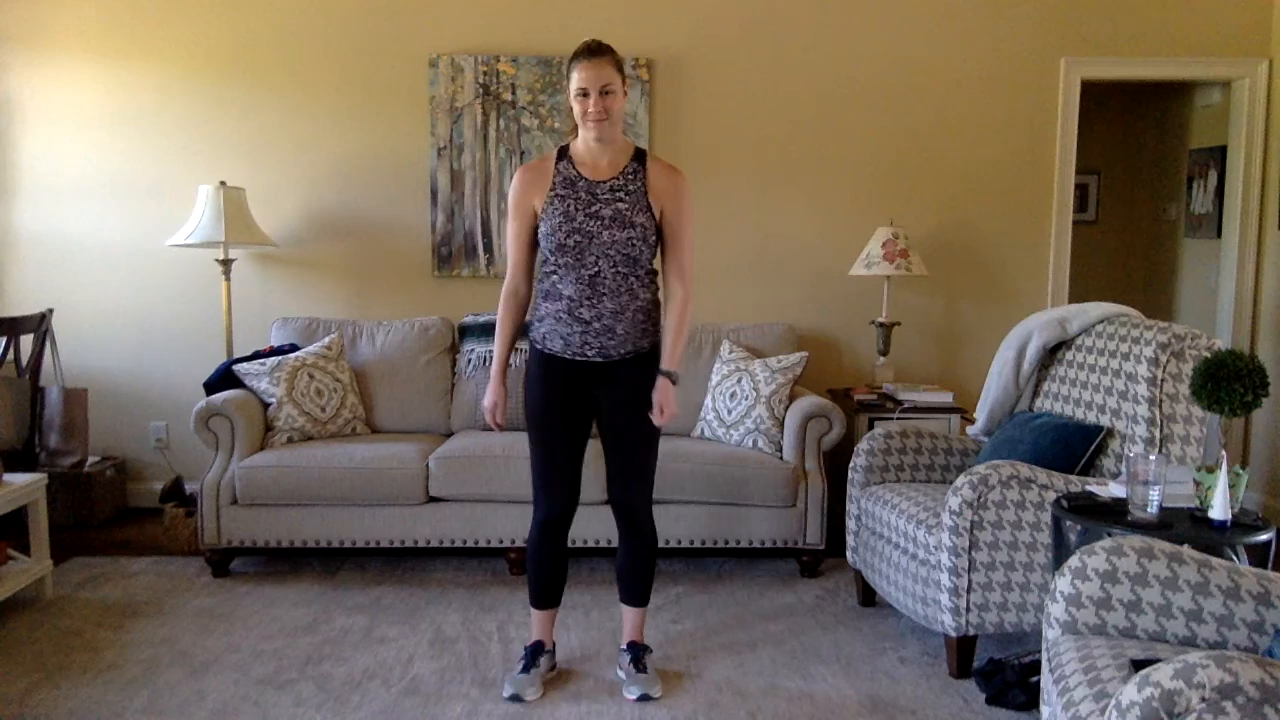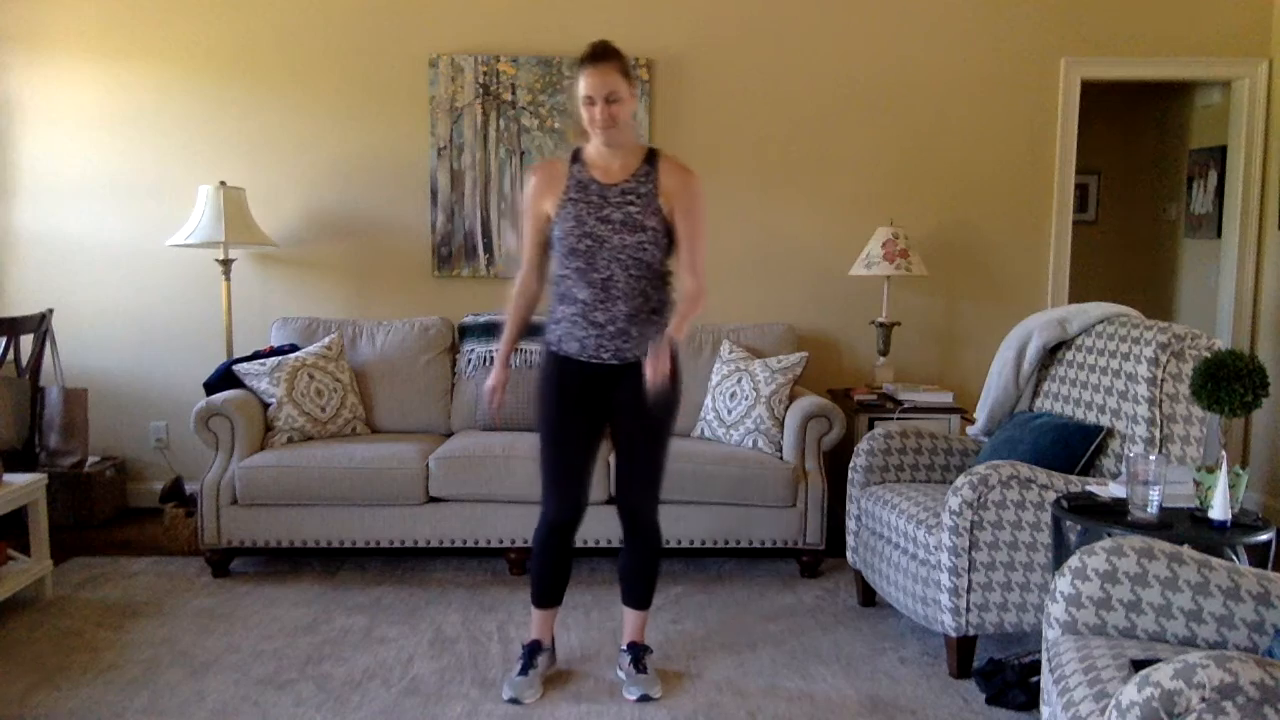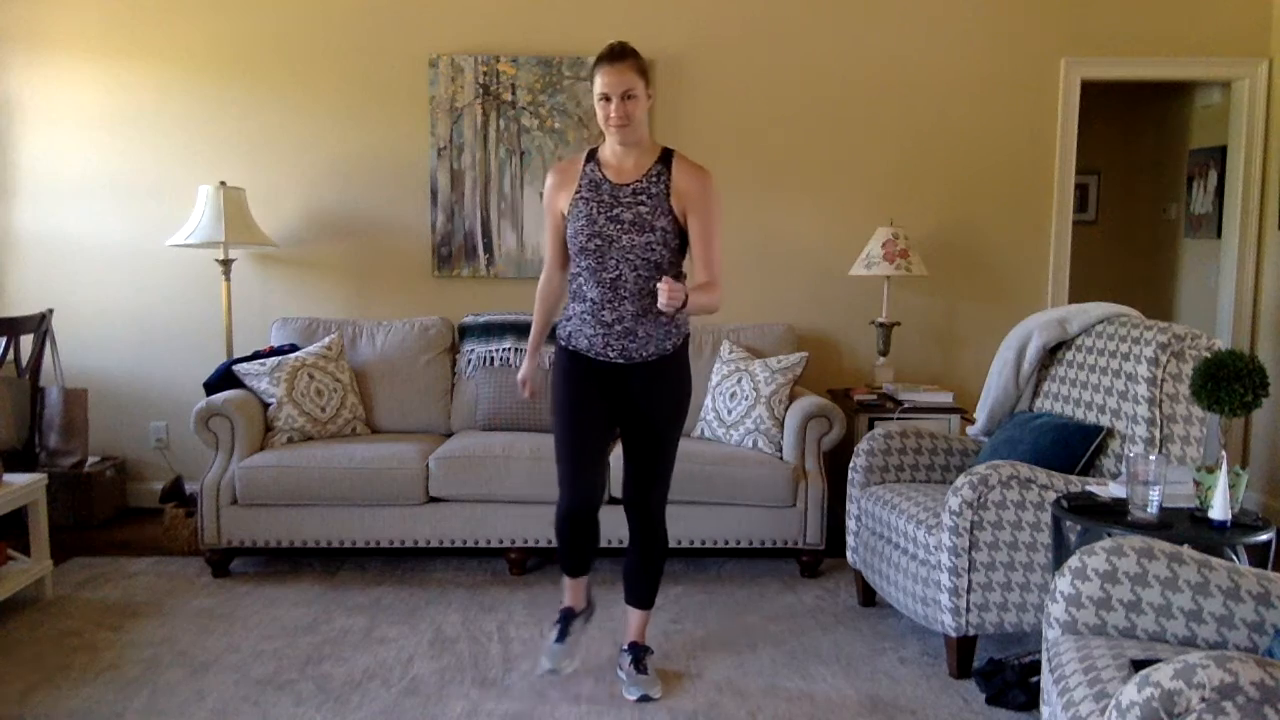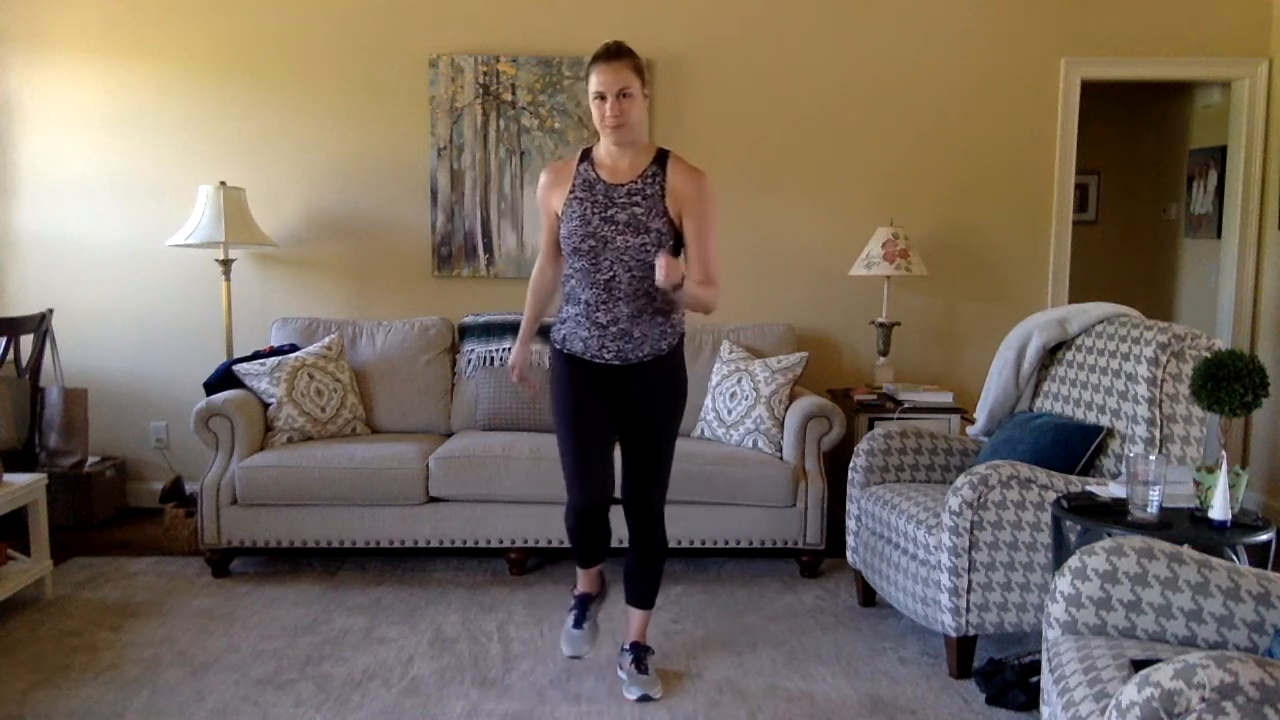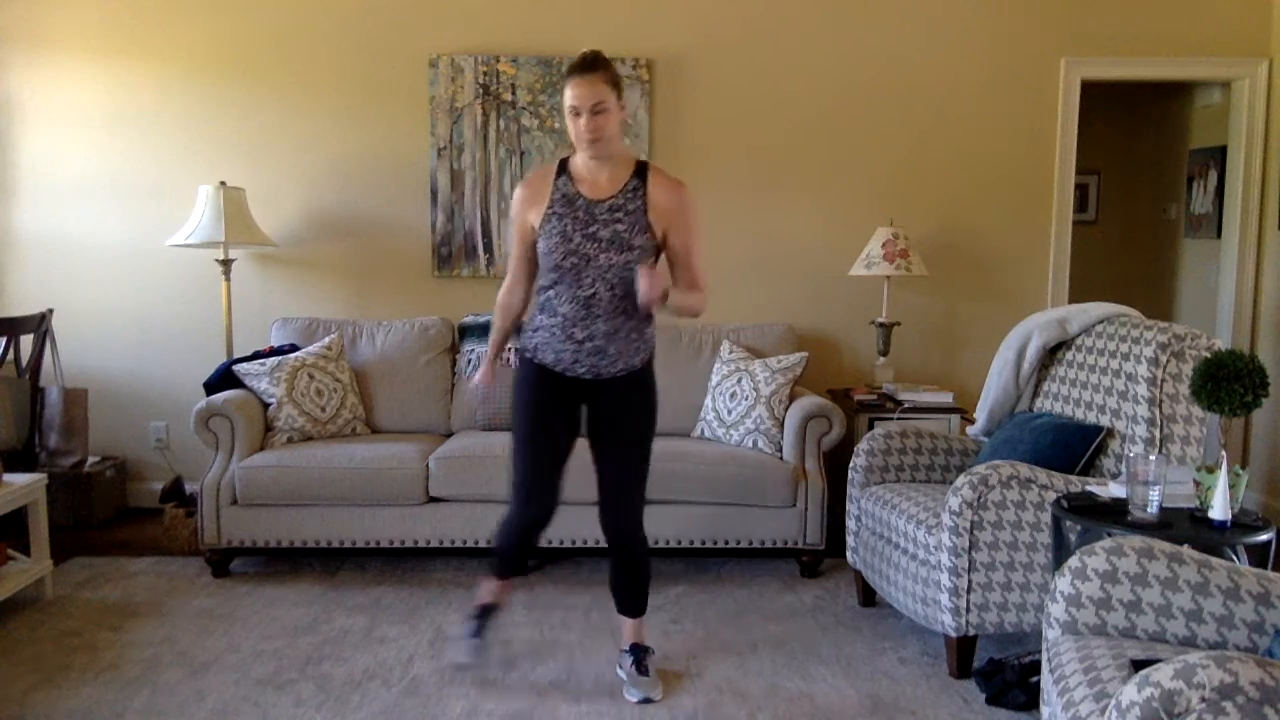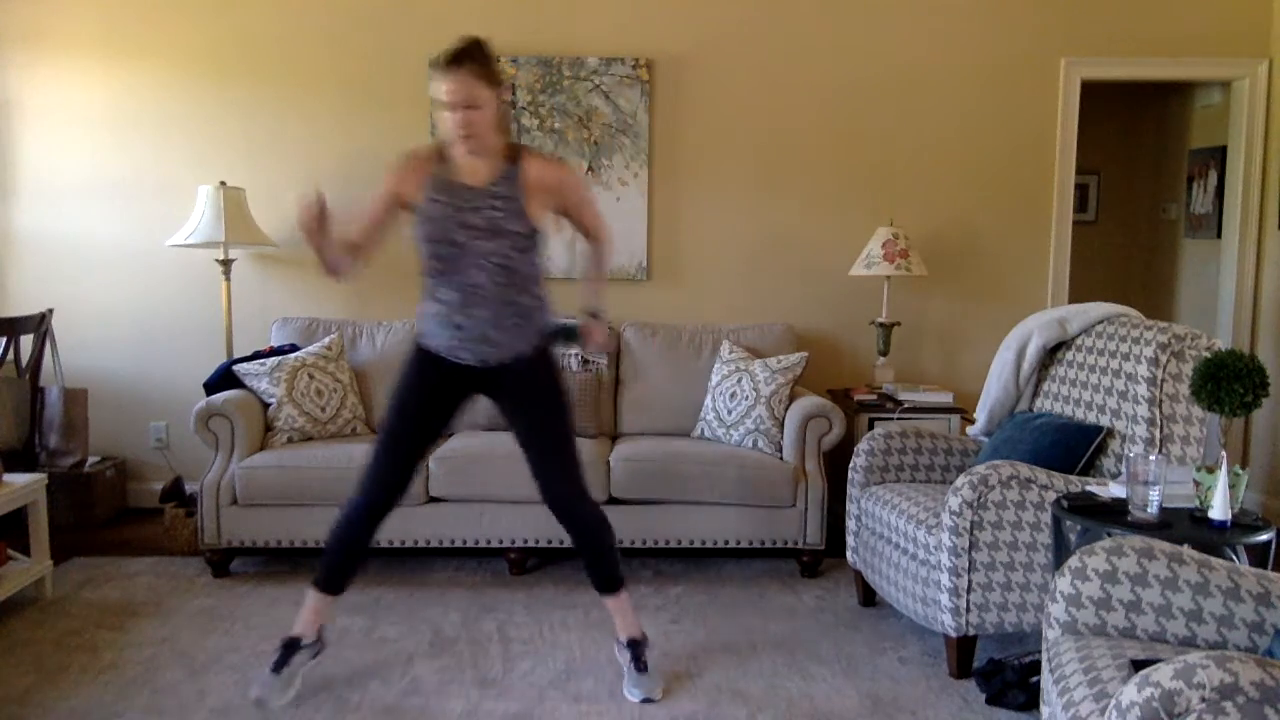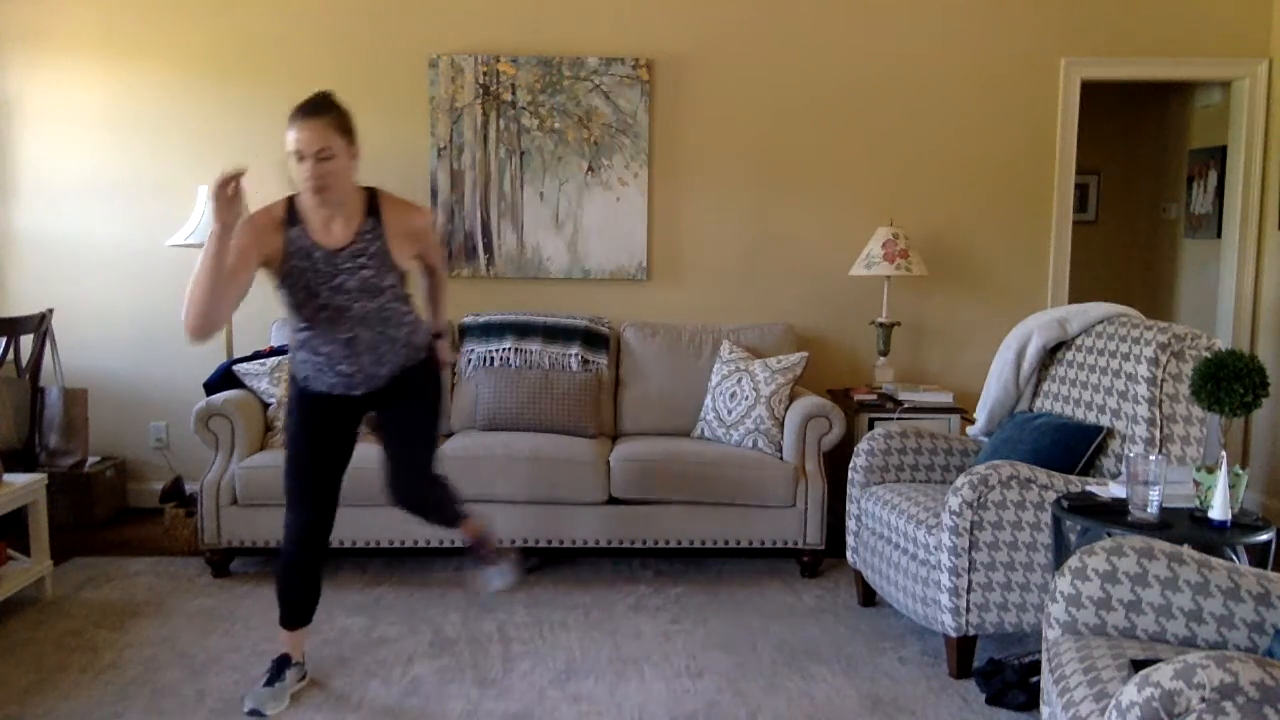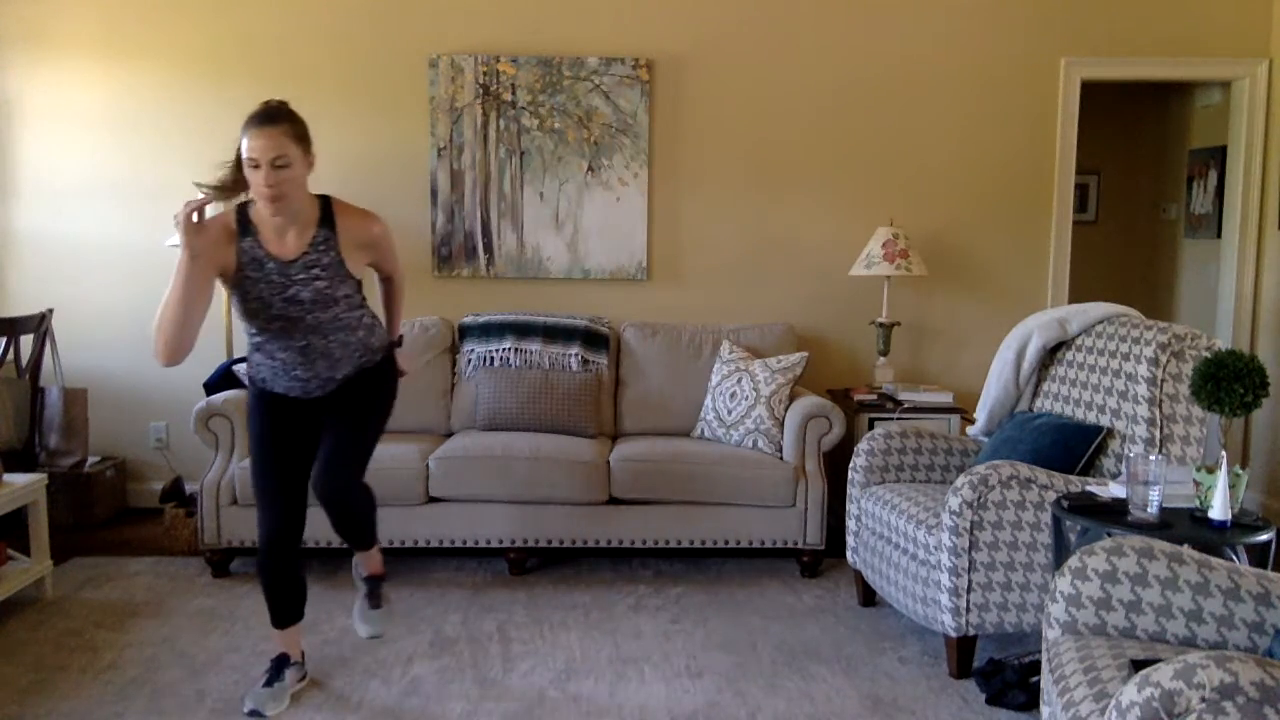
dt=0.3s
person 1, frame 1
left shoulder: (663, 180)
right shoulder: (533, 178)
left elbow: (679, 286)
right elbow: (516, 281)
left wrist: (667, 374)
right wrist: (497, 372)
left hip: (632, 368)
right hip: (555, 365)
left knee: (633, 506)
right knee: (551, 508)
left ankle: (634, 646)
right ankle: (540, 645)
person 1, frame 2
left shoulder: (674, 179)
right shoulder: (547, 181)
left elbow: (693, 285)
right elbow: (529, 277)
left wrist: (667, 343)
right wrist: (502, 358)
left hip: (644, 368)
right hip: (569, 365)
left knee: (638, 508)
right knee: (560, 508)
left ankle: (633, 647)
right ankle: (539, 644)
person 1, frame 3
left shoulder: (689, 180)
right shoulder: (564, 179)
left elbow: (712, 291)
left wrist: (680, 298)
right wrist: (531, 351)
left hip: (658, 367)
right hip: (581, 360)
left knee: (646, 507)
right knee: (577, 497)
left ankle: (635, 645)
right ankle: (573, 604)
person 1, frame 4
left shoulder: (684, 181)
right shoulder: (558, 178)
left elbow: (709, 295)
left wrist: (679, 281)
right wrist: (523, 339)
left hip: (654, 367)
right hip: (577, 361)
left knee: (645, 506)
right knee: (587, 495)
left ankle: (636, 645)
right ankle: (587, 588)
person 1, frame 5
left shoulder: (664, 194)
right shoulder: (534, 195)
left elbow: (694, 298)
right elbow: (516, 282)
left wrist: (662, 292)
right wrist: (487, 359)
left hip: (627, 379)
right hip: (547, 371)
left knee: (622, 521)
right knee: (532, 506)
left ankle: (633, 647)
right ankle: (491, 597)
person 1, frame 6
left shoulder: (545, 174)
right shoulder: (414, 172)
left elbow: (599, 235)
right elbow: (346, 261)
left wrist: (593, 310)
right wrist: (320, 235)
left hip: (522, 358)
right hip: (439, 357)
left knee: (568, 496)
right knee: (375, 493)
left ankle: (629, 634)
right ankle: (306, 634)
person 1, frame 7
left shoulder: (404, 220)
right shoulder: (266, 228)
left elbow: (437, 268)
right elbow: (197, 326)
left wrist: (440, 333)
right wrist: (222, 231)
left hip: (404, 373)
right hip: (319, 389)
left knee: (410, 485)
right knee: (302, 533)
left ankle: (474, 532)
right ankle: (291, 658)
person 1, frame 8
left shoulder: (359, 228)
right shoulder: (221, 237)
left elbow: (392, 275)
right elbow: (169, 353)
left wrist: (392, 340)
right wrist: (192, 257)
left hip: (362, 375)
right hip: (278, 391)
left knee: (334, 481)
right knee: (276, 532)
left ankle: (369, 565)
right ankle: (289, 657)
